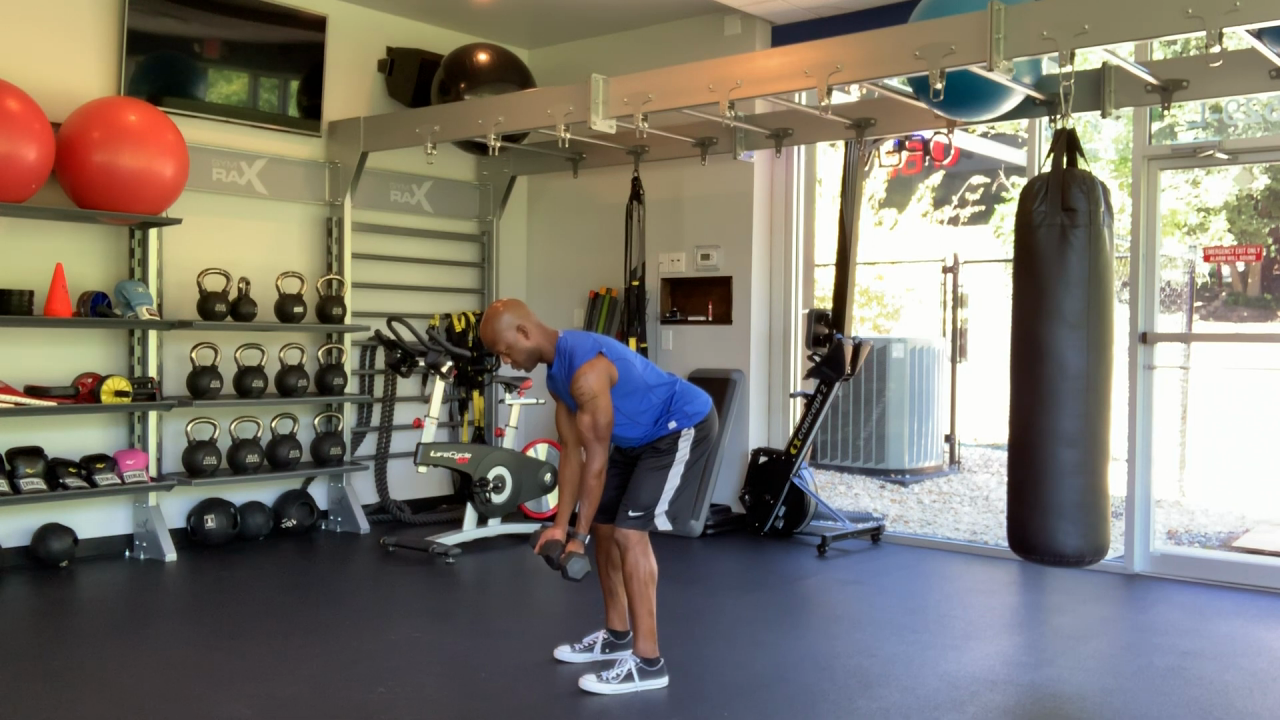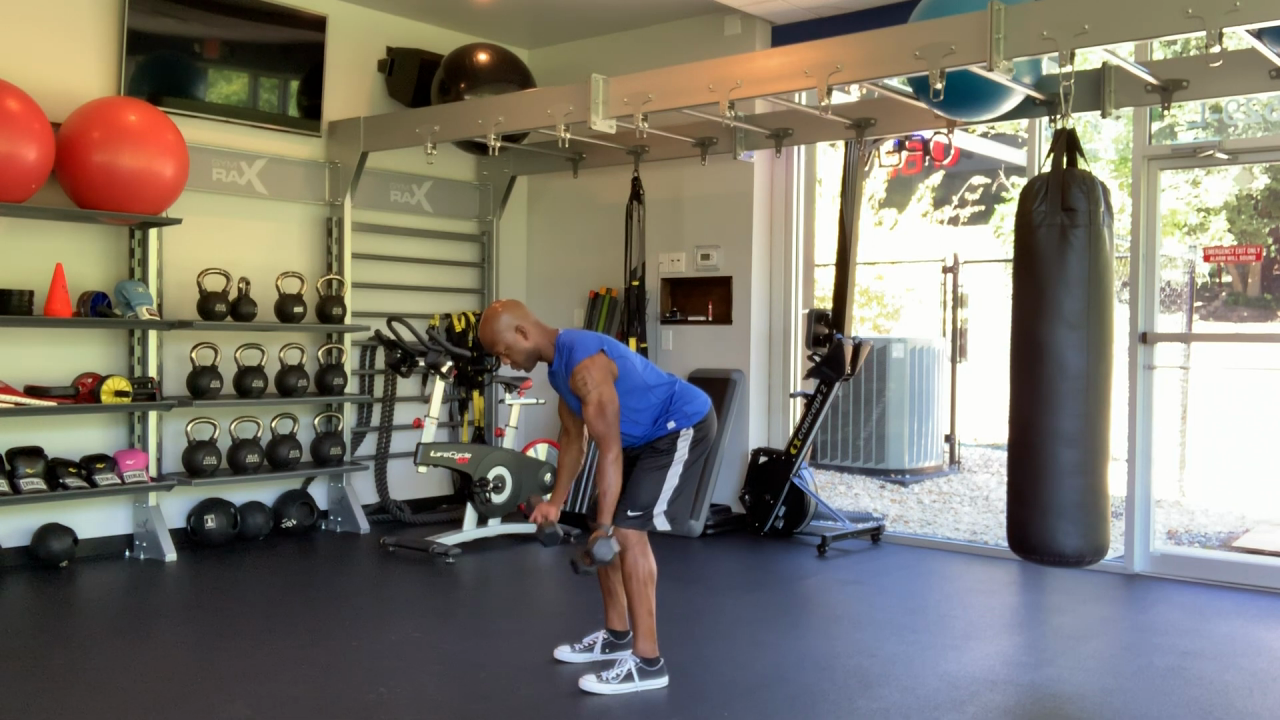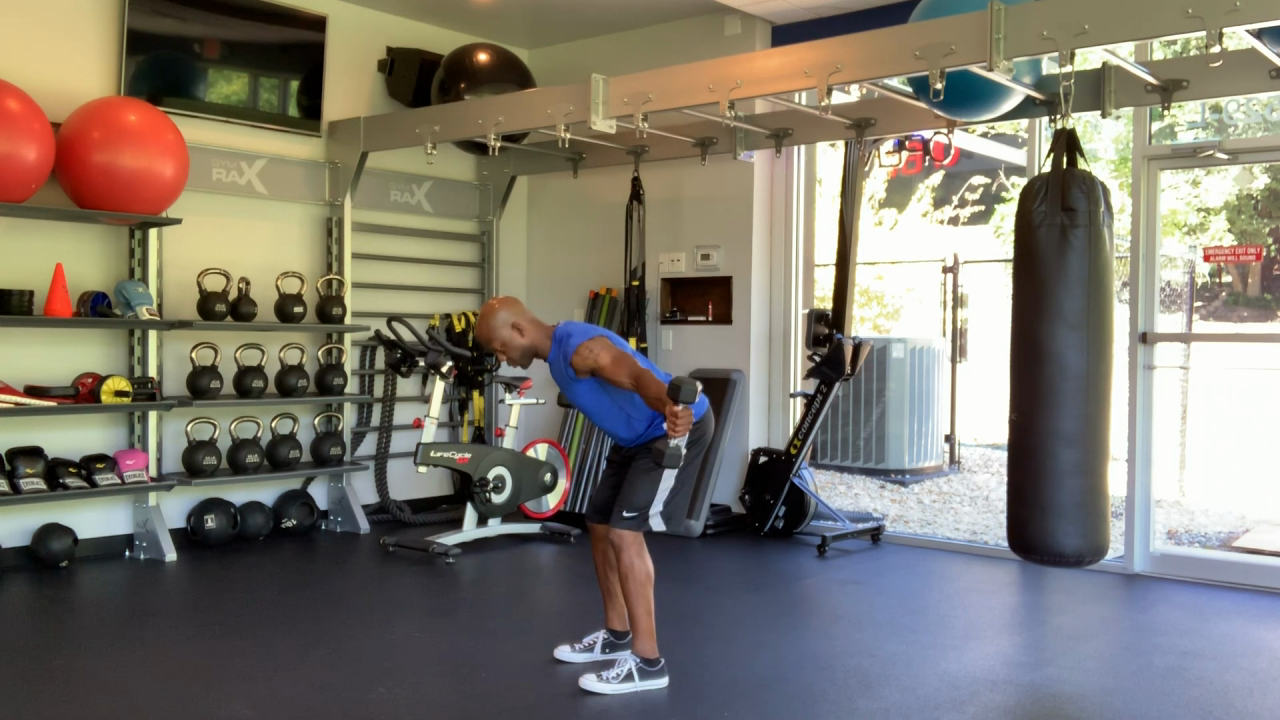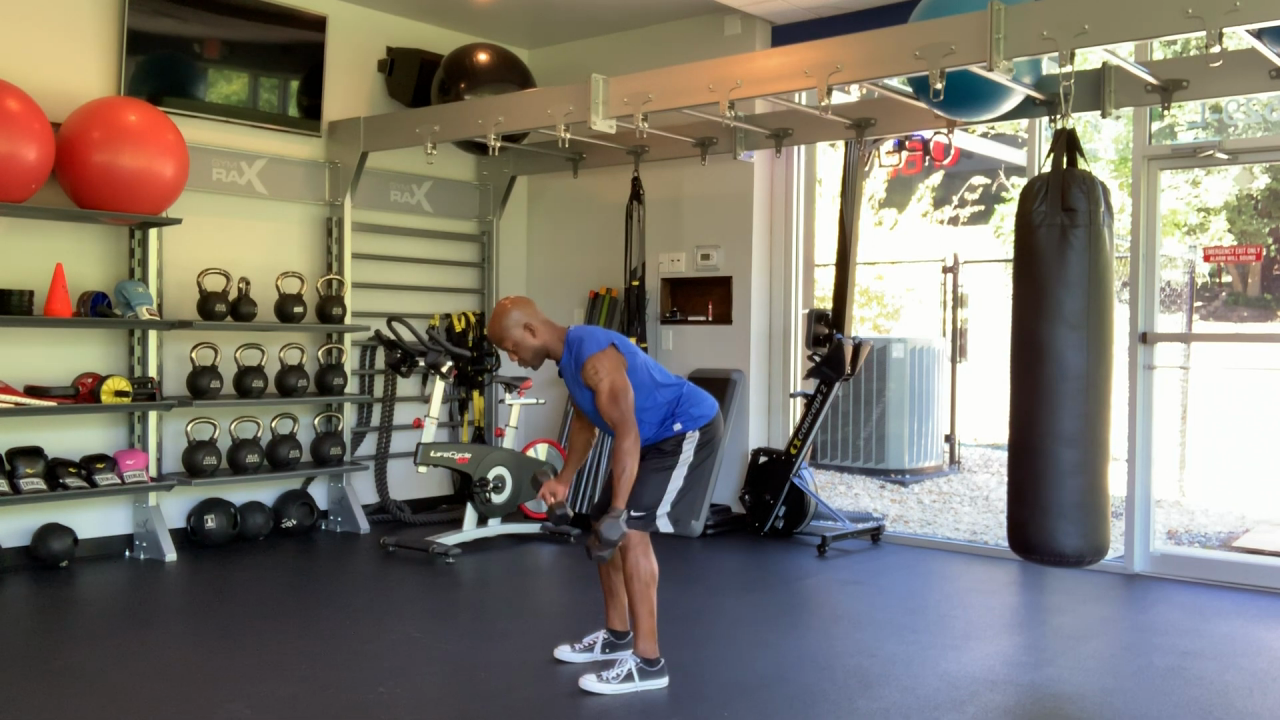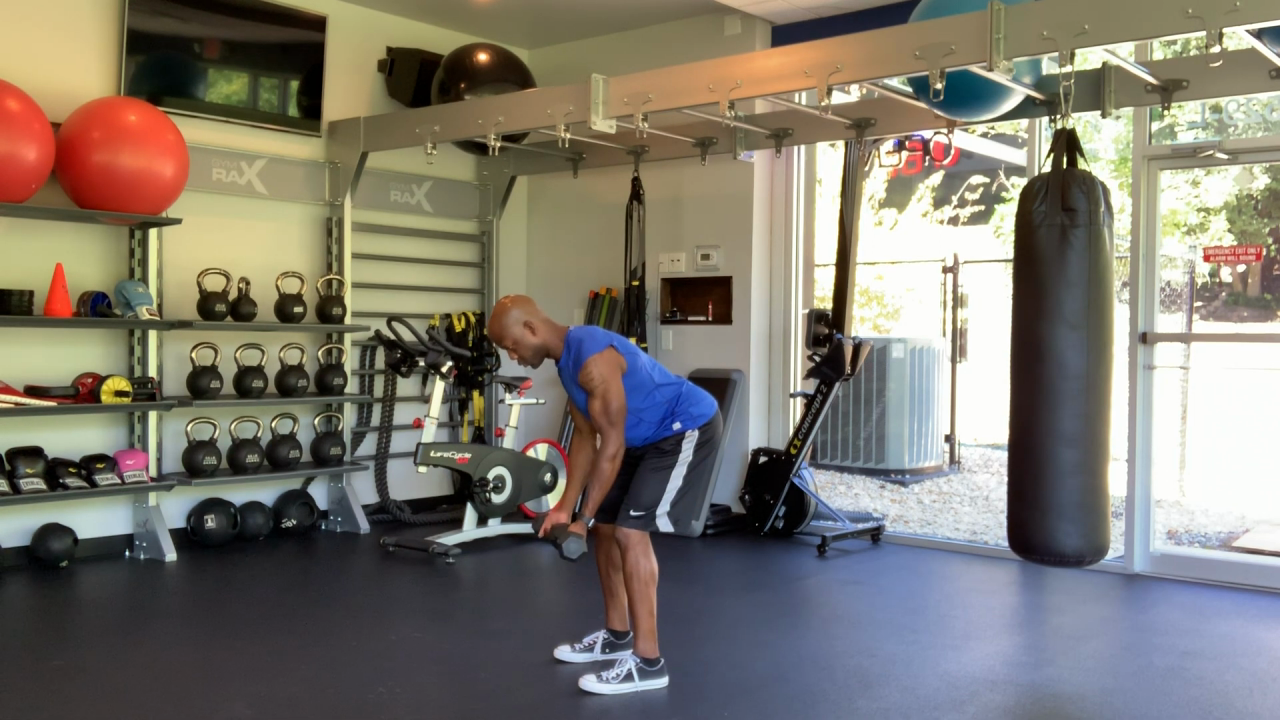
dt=0.5s
person 1, frame 1
left shoulder: (585, 368)
right shoulder: (556, 373)
left elbow: (596, 459)
right elbow: (571, 451)
left wrist: (578, 535)
right wrist: (561, 524)
left hip: (682, 427)
right hip: (641, 435)
left knee: (629, 532)
right knee: (603, 526)
left ankle: (647, 662)
right ankle: (616, 636)
person 1, frame 2
left shoulder: (584, 362)
right shoulder: (557, 366)
left elbow: (609, 450)
right elbow: (572, 436)
left wrist: (602, 529)
right wrist: (556, 502)
left hip: (681, 427)
right hip: (644, 434)
left knee: (627, 532)
right knee: (606, 529)
left ankle: (647, 662)
right ankle: (617, 635)
person 1, frame 3
left shoulder: (579, 346)
right shoulder: (558, 350)
left elbow: (643, 378)
left wrist: (673, 412)
left hip: (677, 426)
right hip: (638, 434)
left knee: (625, 532)
right knee: (600, 524)
left ankle: (647, 662)
right ankle: (616, 635)
person 1, frame 4
left shoulder: (593, 355)
right shoulder: (567, 357)
left elbow: (627, 434)
right elbow: (585, 421)
left wrist: (618, 512)
right wrist: (563, 480)
left hip: (688, 428)
right hip: (654, 434)
left knee: (630, 532)
right knee: (604, 526)
left ankle: (647, 662)
right ankle: (617, 635)
person 1, frame 5
left shoulder: (592, 357)
right shoulder: (567, 360)
left elbow: (611, 445)
right elbow: (585, 437)
left wrist: (582, 518)
right wrist: (565, 507)
left hip: (688, 428)
right hip: (651, 435)
left knee: (630, 532)
right knee: (605, 526)
left ankle: (647, 662)
right ankle: (616, 635)
